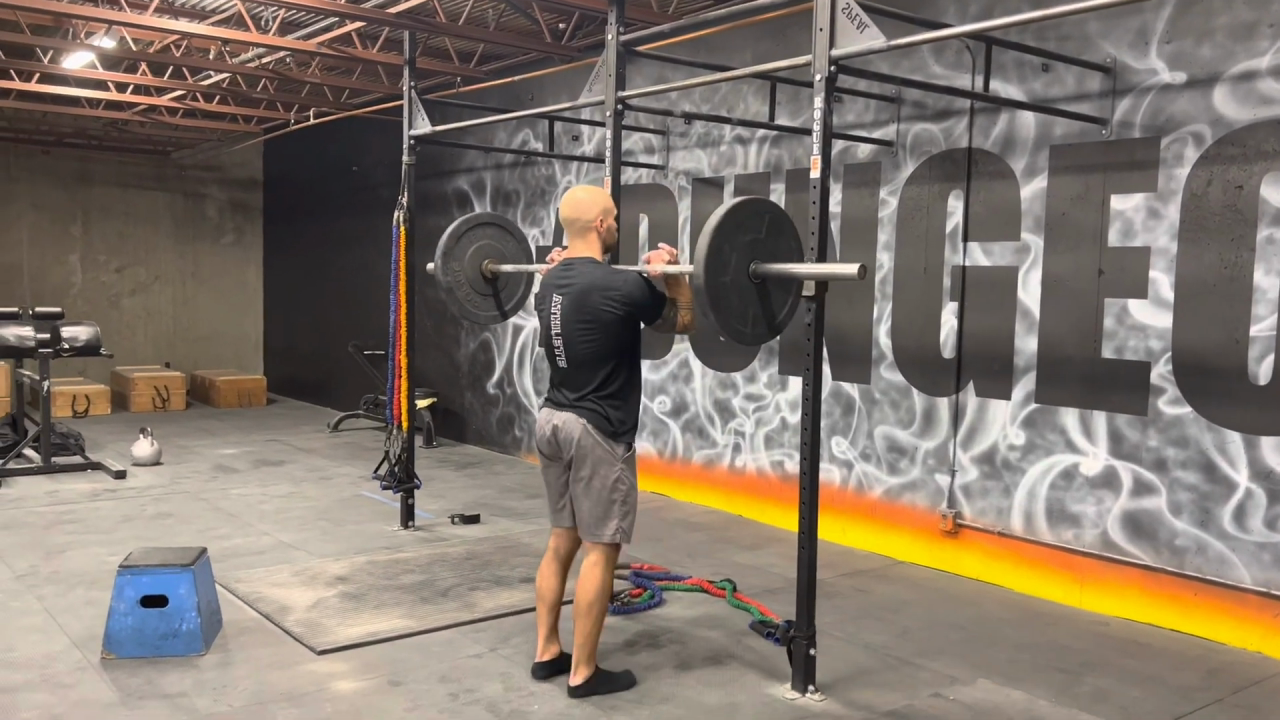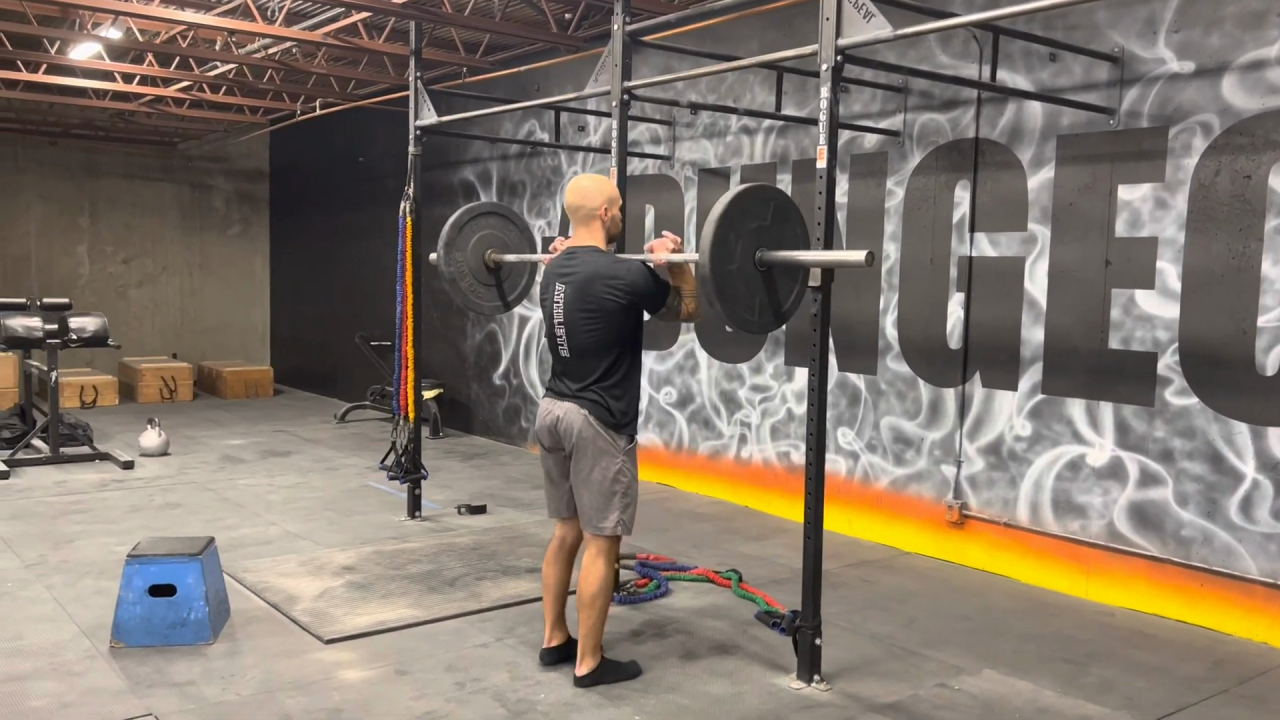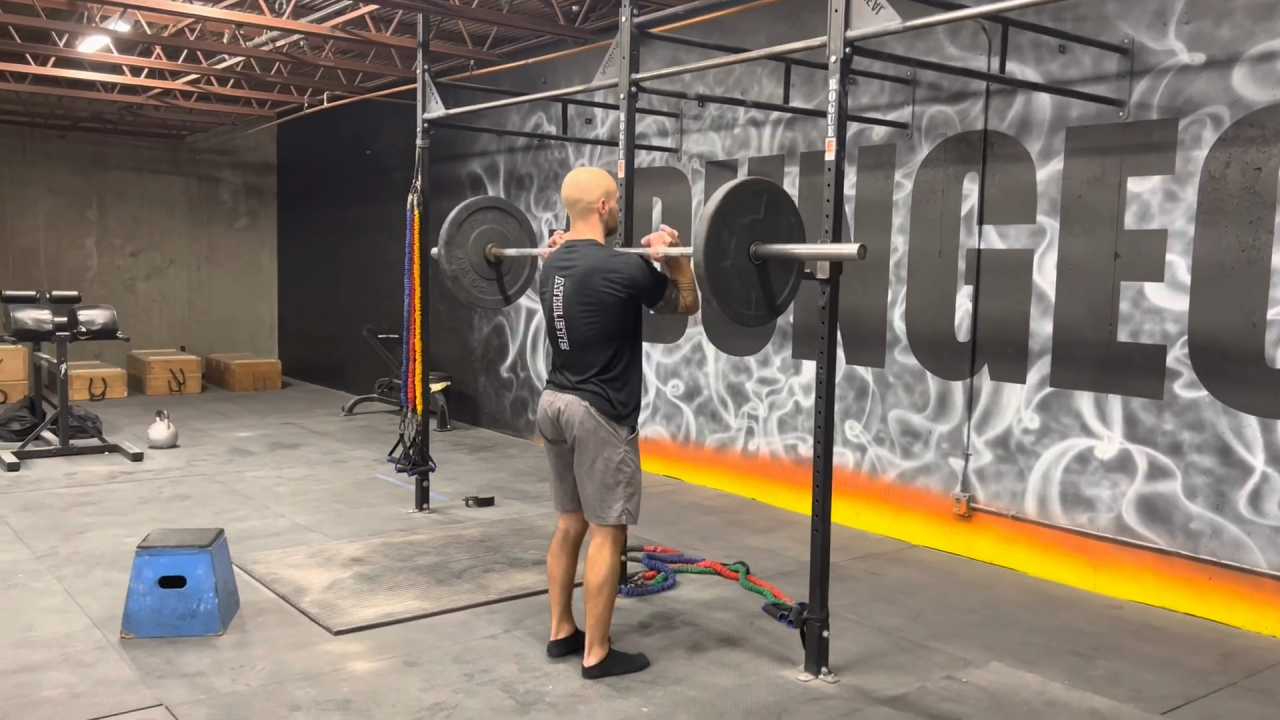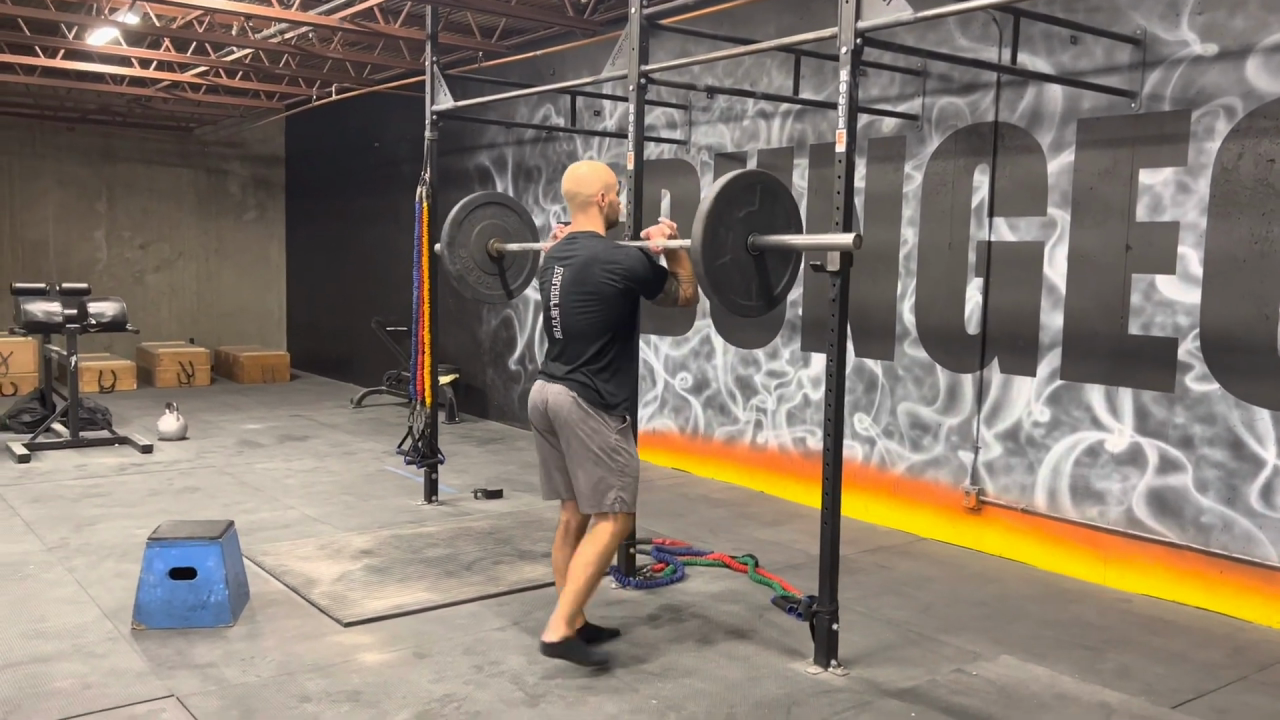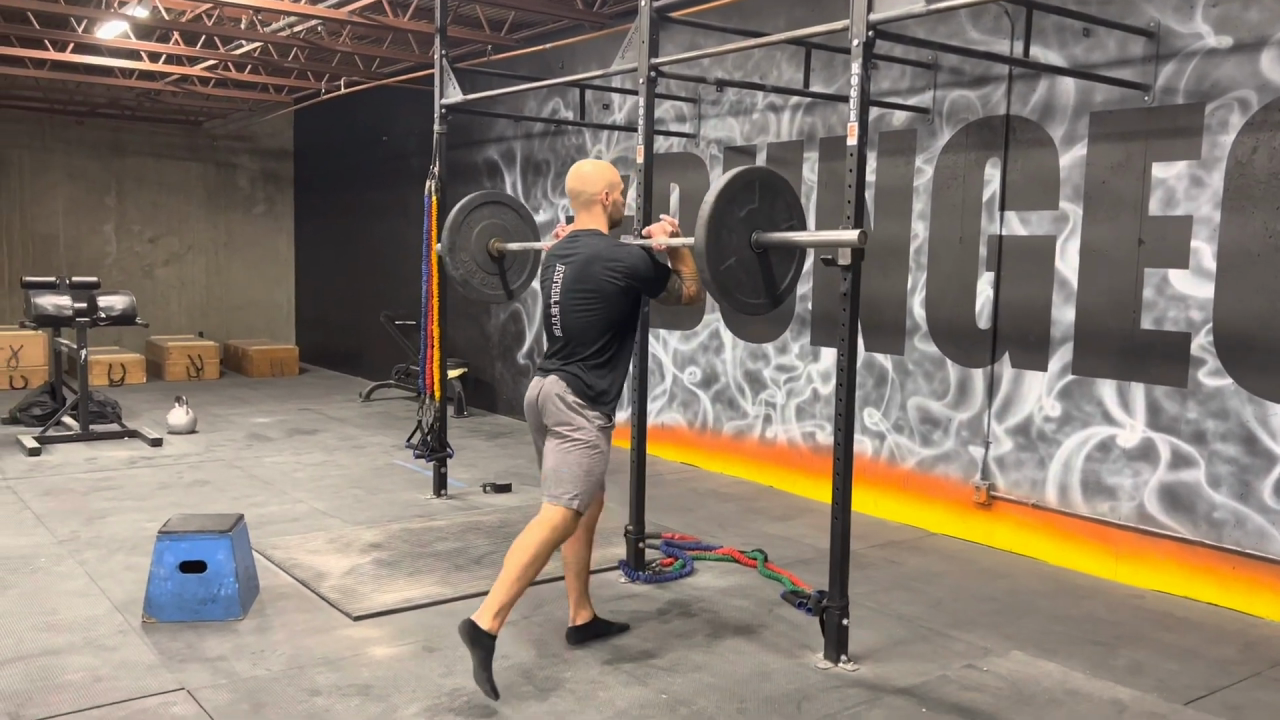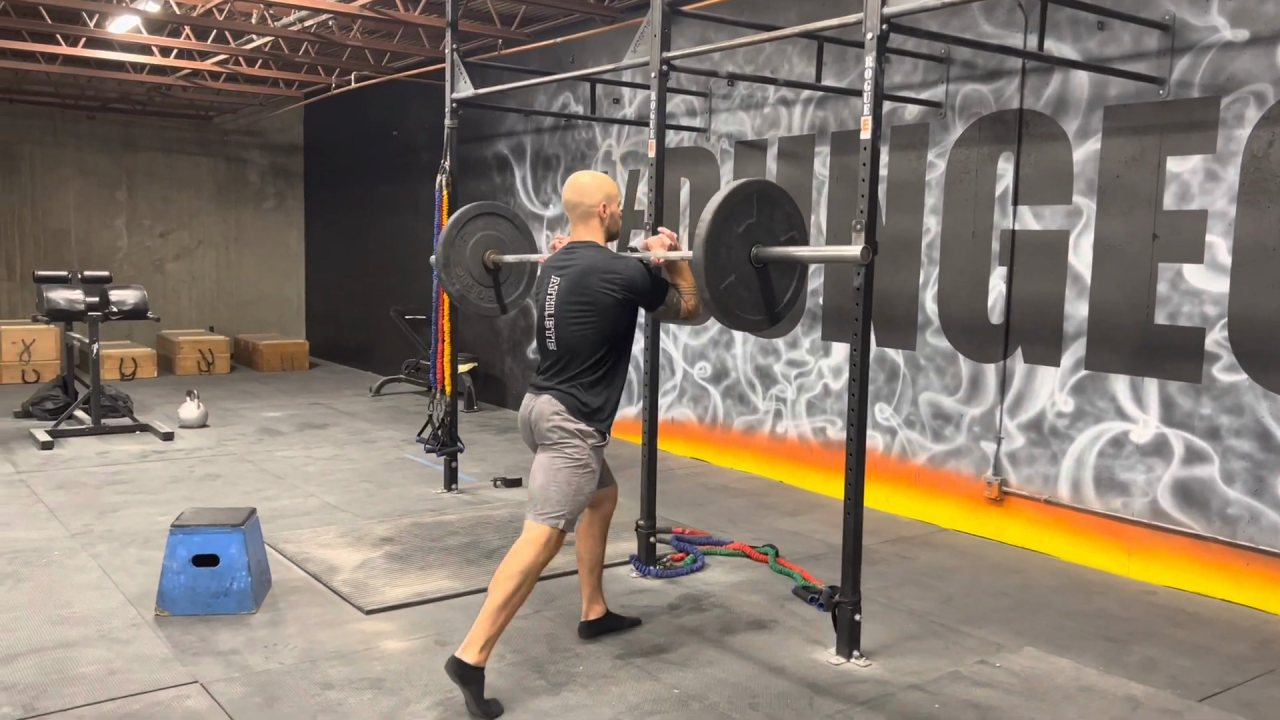
dt=0.3s
person 1, frame 1
left shoulder: (550, 281)
right shoulder: (623, 285)
right elbow: (683, 321)
right wrist: (672, 274)
left hip: (551, 420)
right hip: (597, 431)
left knee: (562, 541)
right knee: (601, 551)
left ankle: (547, 652)
right ankle: (583, 671)
person 1, frame 2
left shoulder: (554, 270)
right shoulder: (625, 275)
right elbow: (688, 309)
right wrist: (675, 261)
left hip: (552, 411)
right hip: (597, 422)
left knee: (567, 532)
right knee: (599, 542)
left ankle: (554, 639)
right ankle: (589, 662)
person 1, frame 3
left shoulder: (552, 264)
right shoulder: (624, 269)
right elbow: (686, 303)
right wrist: (672, 254)
left hip: (554, 403)
right hip: (599, 414)
left knee: (571, 524)
right knee: (607, 533)
left ankle: (561, 632)
right ankle: (597, 654)
person 1, frame 4
left shoulder: (554, 256)
right shoulder: (622, 261)
right elbow: (685, 295)
right wrist: (671, 247)
left hip: (544, 392)
right hip: (588, 403)
left knee: (575, 514)
right knee: (613, 519)
left ankle: (575, 621)
right ankle: (561, 629)
person 1, frame 5
left shoulder: (557, 254)
right shoulder: (625, 259)
right elbow: (690, 292)
right wrist: (673, 245)
left hip: (544, 389)
right hip: (579, 401)
left knee: (587, 505)
right knee: (559, 517)
left ankle: (581, 617)
right ankle: (486, 622)
person 1, frame 6
left shoulder: (554, 266)
right shoulder: (623, 271)
right elbow: (688, 308)
right wrist: (672, 258)
left hip: (542, 405)
right hip: (571, 420)
left knee: (602, 497)
right knee: (540, 537)
left ankle: (594, 612)
right ankle: (471, 656)
